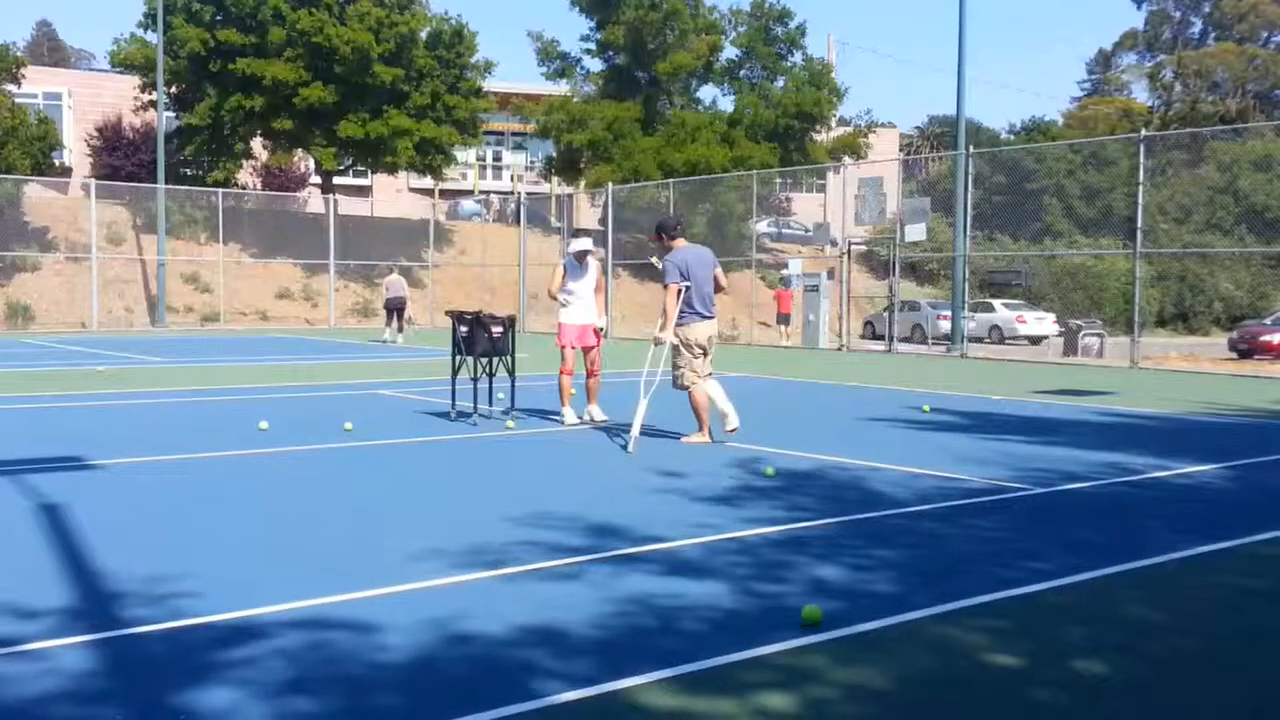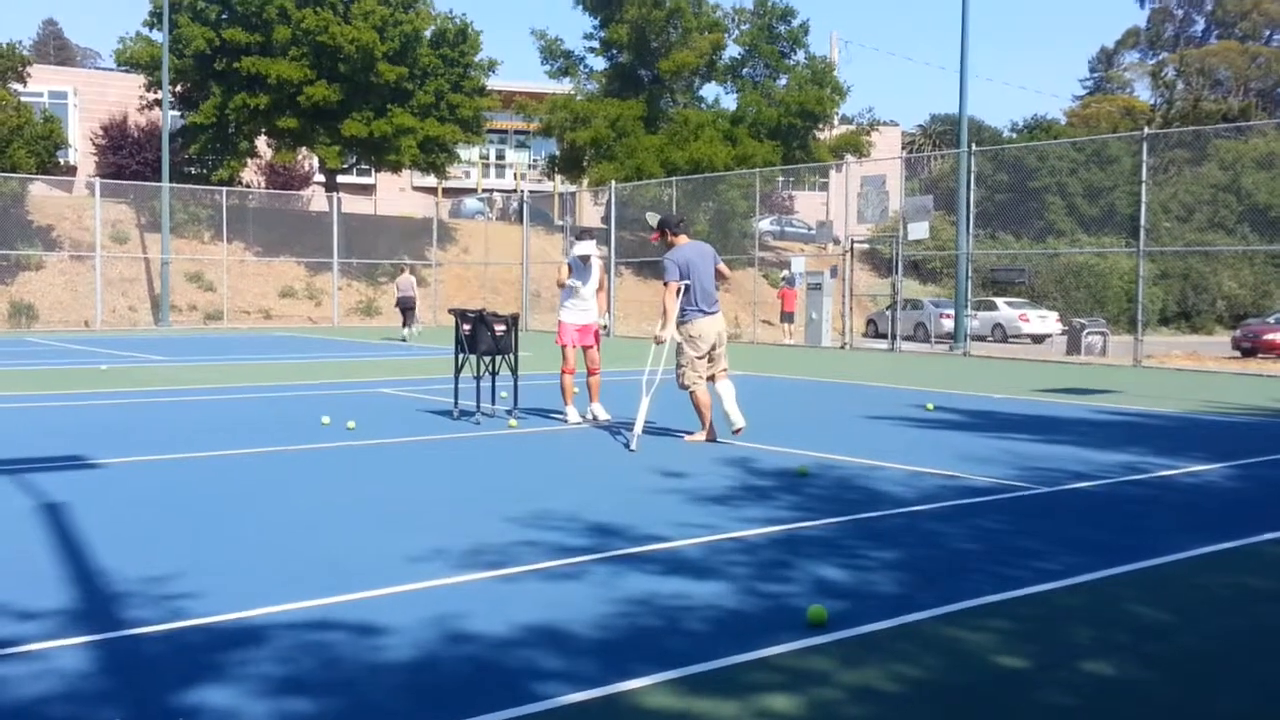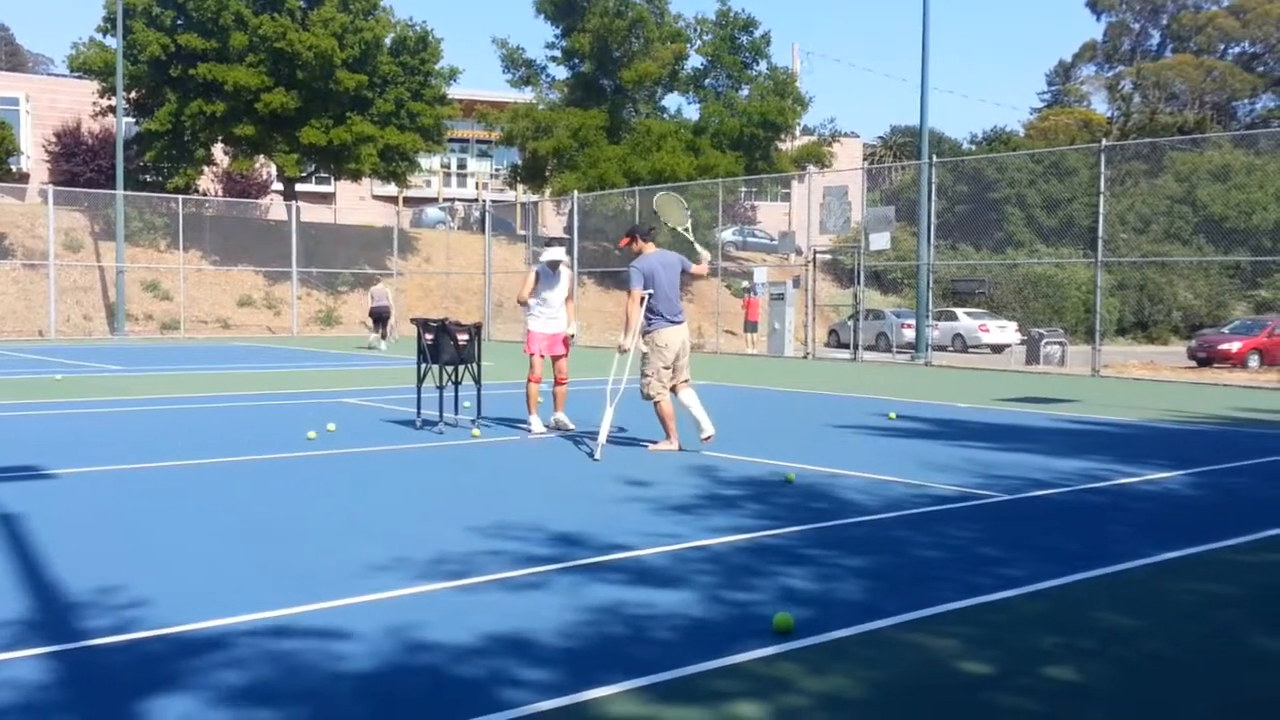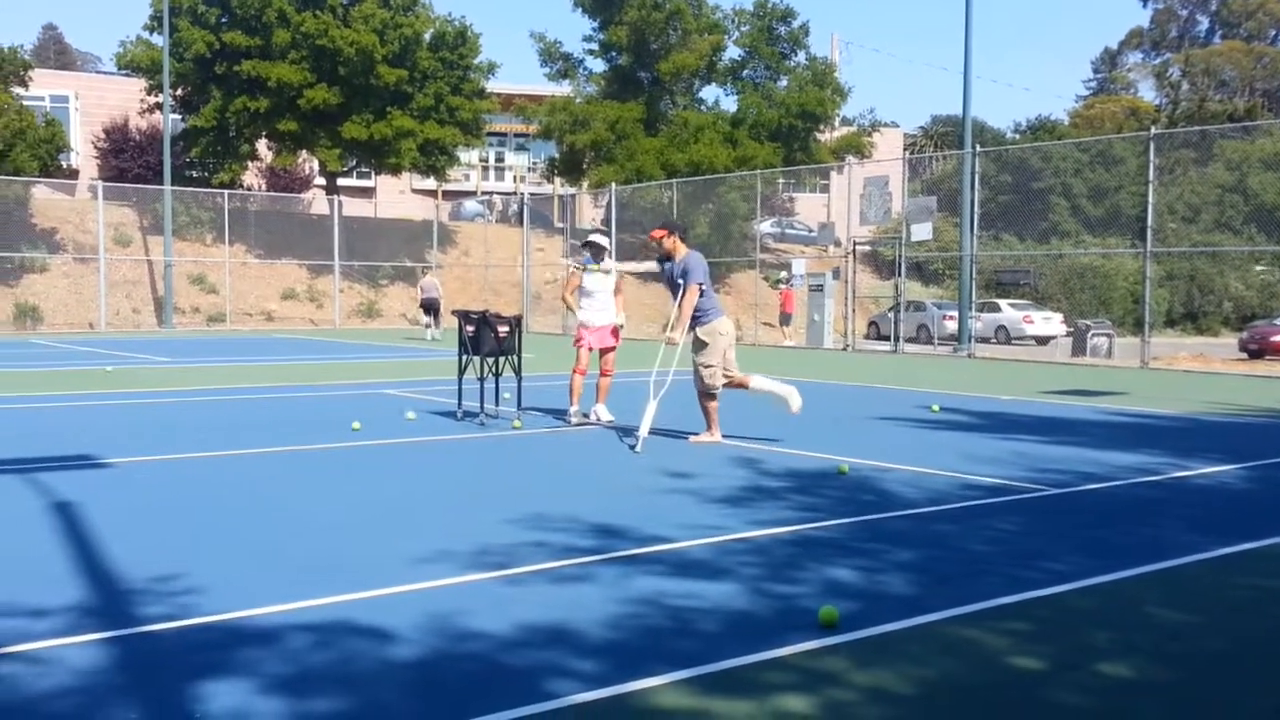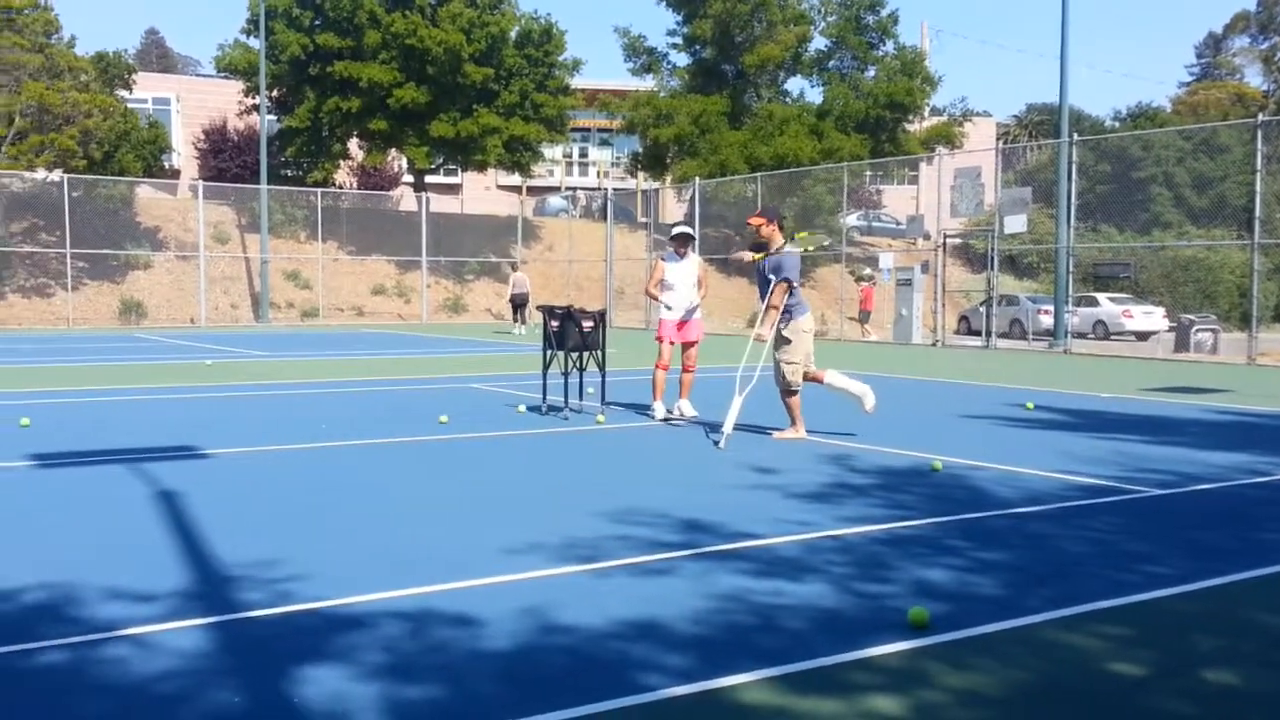
dt=0.7s
person 1, frame 1
left shoulder: (671, 259)
right shoulder: (706, 252)
left elbow: (671, 296)
right elbow: (723, 284)
left wrist: (666, 329)
left hip: (688, 327)
right hip: (709, 323)
left knee: (692, 382)
right knee: (703, 375)
left ankle: (704, 433)
right ankle: (728, 413)
person 1, frame 2
left shoulder: (671, 257)
right shoulder: (706, 248)
left elbow: (670, 294)
right elbow: (726, 274)
left wrist: (667, 328)
left hip: (694, 325)
right hip: (716, 319)
left knee: (695, 381)
right knee: (719, 372)
left ankle: (707, 431)
right ankle: (734, 415)
person 1, frame 3
left shoulder: (637, 265)
right shoulder: (674, 257)
left elbow: (634, 302)
right elbow: (702, 272)
left wrist: (628, 337)
right wrist: (706, 260)
left hip: (659, 334)
right hip: (681, 329)
left knee: (658, 391)
right knee: (681, 383)
left ankle: (672, 440)
right ankle: (702, 421)
person 1, frame 4
left shoulder: (694, 260)
right shoulder: (667, 263)
left elbow: (690, 298)
left wrist: (677, 331)
left hip: (712, 326)
right hip: (705, 329)
left knee: (706, 384)
right knee: (732, 378)
left ankle: (713, 432)
right ankle: (783, 391)
person 1, frame 5
left shoulder: (788, 255)
right shoulder: (762, 249)
left elbow: (778, 296)
right elbow: (734, 256)
left wrist: (765, 326)
right wrist: (744, 255)
left hip: (793, 323)
right hip: (787, 323)
left knee: (788, 379)
right knee: (807, 372)
left ankle: (797, 427)
right ankle: (857, 388)
person 2, frame 1
left shoulder: (595, 266)
right shoulder: (563, 267)
right elbow: (552, 289)
left wrist: (602, 317)
right wrist: (559, 297)
left hip: (590, 323)
right hip: (569, 322)
left knee: (594, 367)
right knee: (567, 367)
left ankle: (592, 408)
right ankle: (566, 410)
person 2, frame 2
left shoulder: (598, 265)
right shoulder: (568, 265)
right elbow: (560, 281)
left wrist: (603, 315)
right wrist: (566, 283)
left hip: (591, 321)
right hip: (569, 320)
left knee: (594, 365)
right knee: (569, 366)
left ankle: (594, 407)
right ankle: (569, 409)
person 2, frame 3
left shoulder: (567, 274)
right shoulder: (536, 273)
right elbow: (521, 297)
left wrist: (571, 323)
right wrist: (528, 301)
left hip: (559, 330)
right hip: (538, 329)
left knee: (562, 375)
right knee: (535, 375)
left ankle: (558, 416)
right ankle: (533, 418)
person 2, frame 4
left shoulder: (614, 268)
right shoulder: (581, 268)
right elbow: (566, 294)
left wrist: (620, 314)
right wrist: (578, 313)
left hip: (609, 324)
right hip: (587, 324)
left knee: (607, 368)
right knee: (581, 366)
left ankle: (599, 408)
right ankle: (574, 409)
person 2, frame 5
left shoulder: (697, 262)
right shoulder: (663, 261)
left elbow: (703, 287)
right elbow: (649, 288)
left wrist: (698, 299)
right wrist: (662, 298)
left hip: (691, 317)
right hip: (668, 318)
left knee: (690, 363)
right knee: (663, 361)
left ankle: (683, 403)
right ankle: (657, 404)
